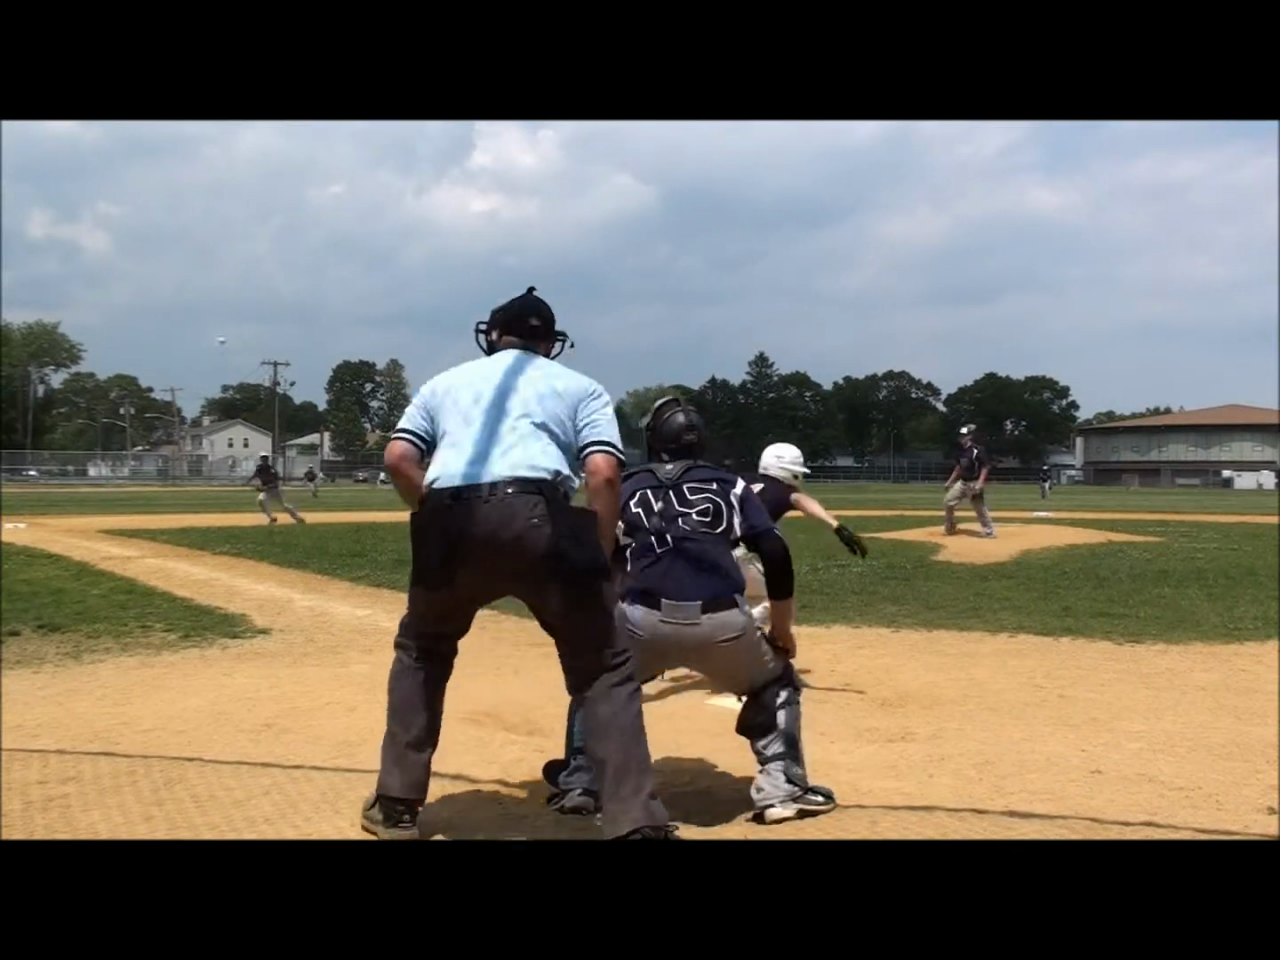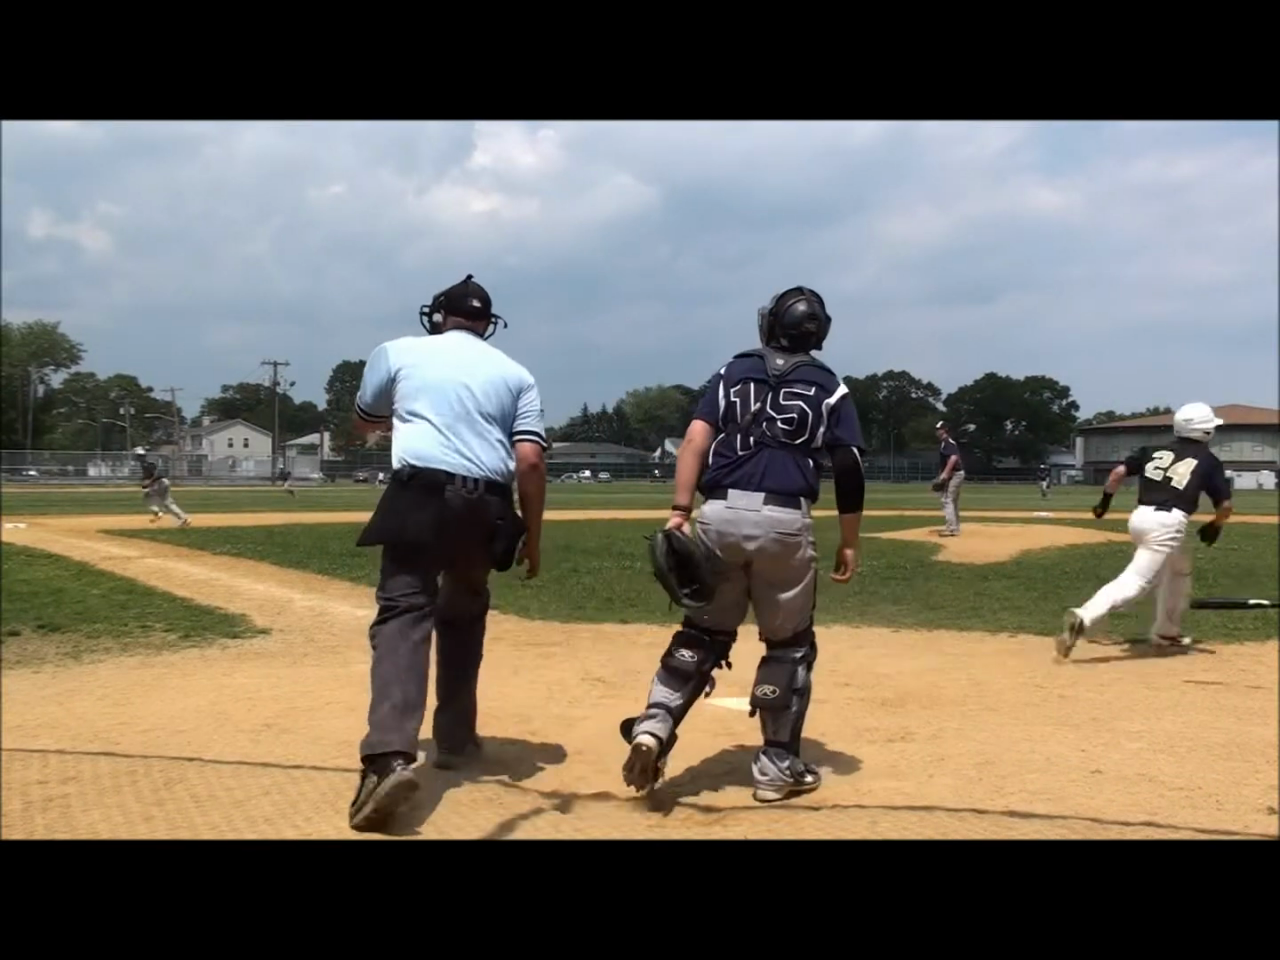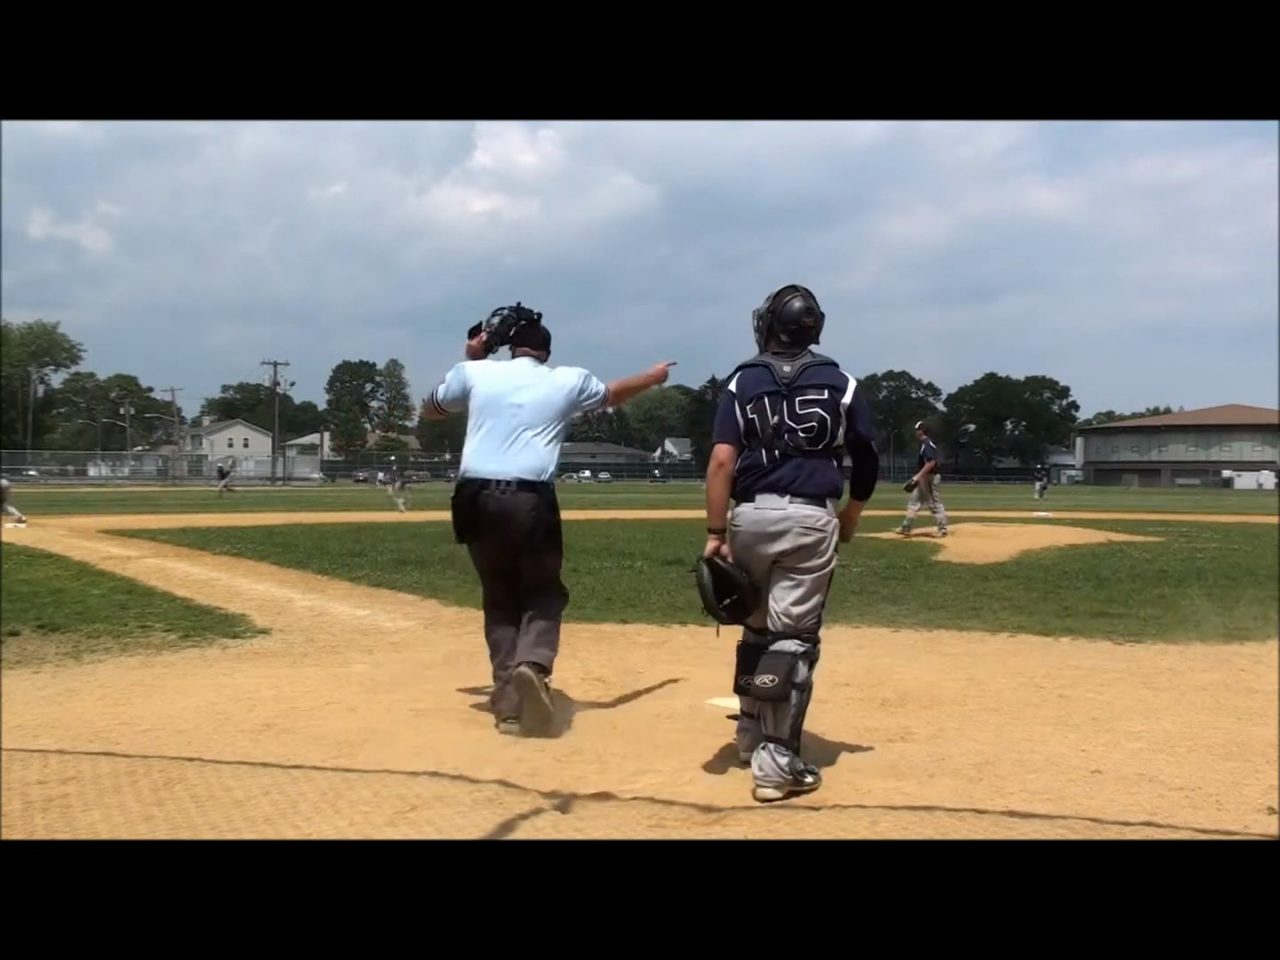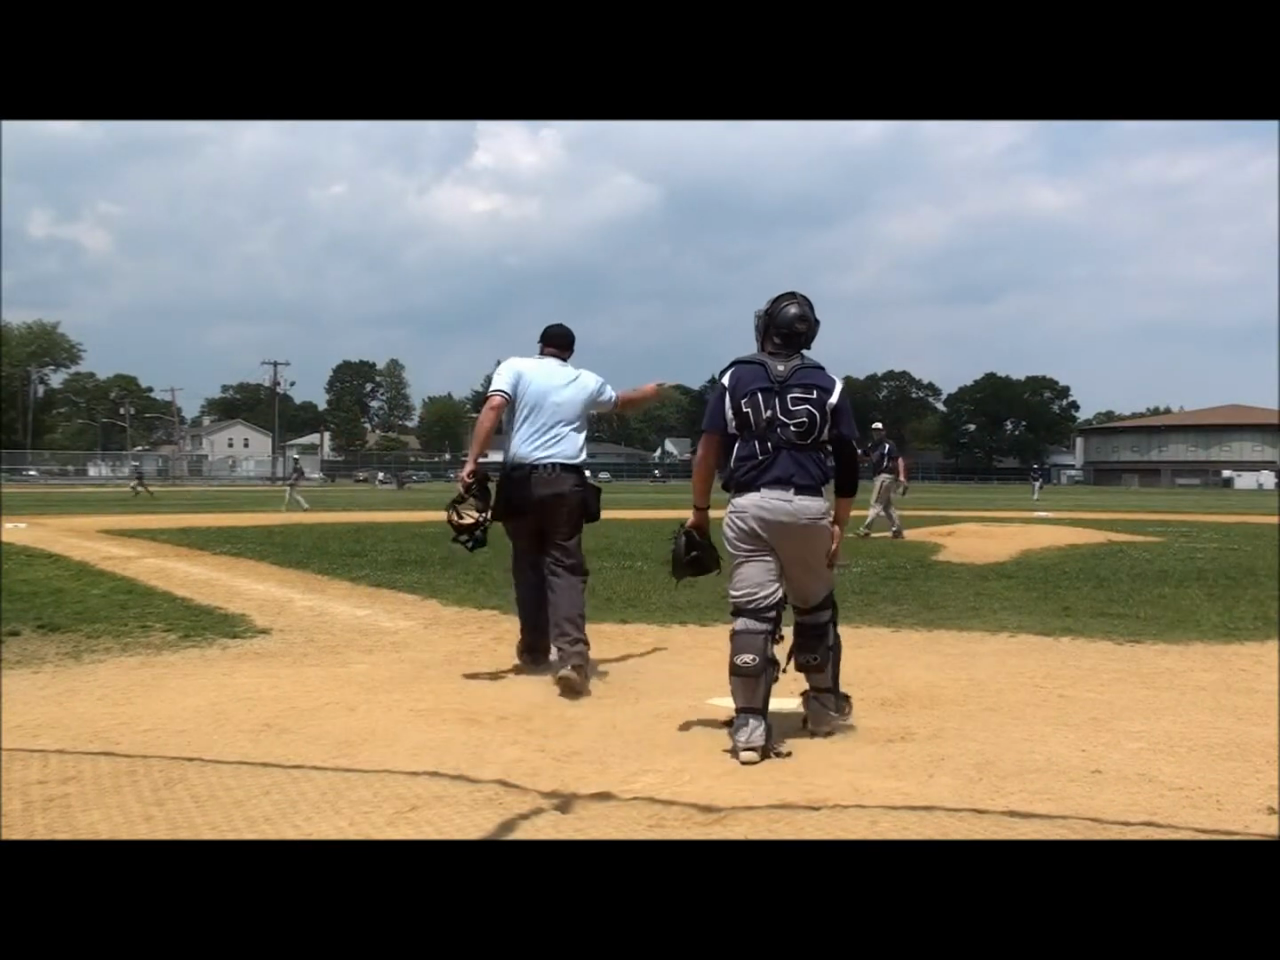
dt=0.7s
person 1, frame 1
left shoulder: (627, 488)
right shoulder: (729, 483)
right elbow: (776, 553)
left wrist: (618, 632)
right wrist: (782, 626)
left hip: (644, 620)
right hip: (719, 621)
right knee: (776, 681)
left ankle: (581, 783)
right ankle: (783, 787)
person 1, frame 2
left shoulder: (732, 372)
right shoulder: (828, 387)
left elbow: (695, 439)
right elbow: (848, 469)
left wrist: (680, 510)
right wrist: (849, 542)
left hip: (719, 515)
right hip: (783, 520)
left knee: (702, 633)
right knee: (788, 644)
left ankle: (656, 727)
right ankle: (776, 767)
person 1, frame 3
left shoulder: (742, 381)
right shoulder: (840, 383)
left elbow: (722, 461)
right elbow: (866, 461)
left wrist: (715, 533)
right wrist: (851, 515)
left hip: (751, 517)
right hip: (810, 518)
left knee: (756, 628)
right knee: (792, 637)
left ankle: (752, 732)
right ankle: (777, 763)
person 1, frame 4
left shoulder: (735, 377)
right shoulder: (827, 384)
left elbow: (708, 449)
right elbow: (847, 459)
left wrist: (699, 508)
right wrist: (839, 521)
left hip: (749, 507)
right hip: (806, 507)
left knee: (752, 617)
right knee: (815, 607)
left ankle: (749, 730)
right ankle: (822, 705)
person 2, frame 1
left shoulder: (448, 380)
right shoulder: (581, 385)
left elbow: (398, 459)
right elbow: (603, 474)
right wrist: (597, 569)
left hip: (450, 517)
right hip: (536, 516)
left knee: (421, 651)
right knee: (603, 670)
left ankle: (396, 804)
right ankle: (637, 828)
person 2, frame 2
left shoulder: (396, 352)
right shoulder: (515, 374)
left elbow: (365, 423)
right elbow: (529, 463)
right wrist: (532, 536)
left hip: (419, 496)
right hip: (486, 504)
left knee: (400, 621)
right knee: (462, 616)
left ankle: (391, 757)
right ankle: (454, 738)
person 2, frame 3
left shoulder: (474, 372)
right shoulder: (568, 380)
left elbow: (430, 410)
right elbow: (613, 394)
right wrist: (649, 377)
left hip: (477, 498)
right hip: (530, 499)
left knee: (501, 600)
right knee: (542, 594)
left ankle: (510, 702)
right ankle: (532, 666)
person 2, frame 4
left shoulder: (515, 368)
right shoulder: (588, 381)
left elbow: (493, 408)
right elbow: (619, 402)
left wrist: (472, 461)
right wrist: (647, 393)
left hip: (521, 481)
right hip: (566, 483)
left knee: (528, 564)
right knee: (567, 567)
left ankle: (537, 649)
right ankle: (571, 654)
